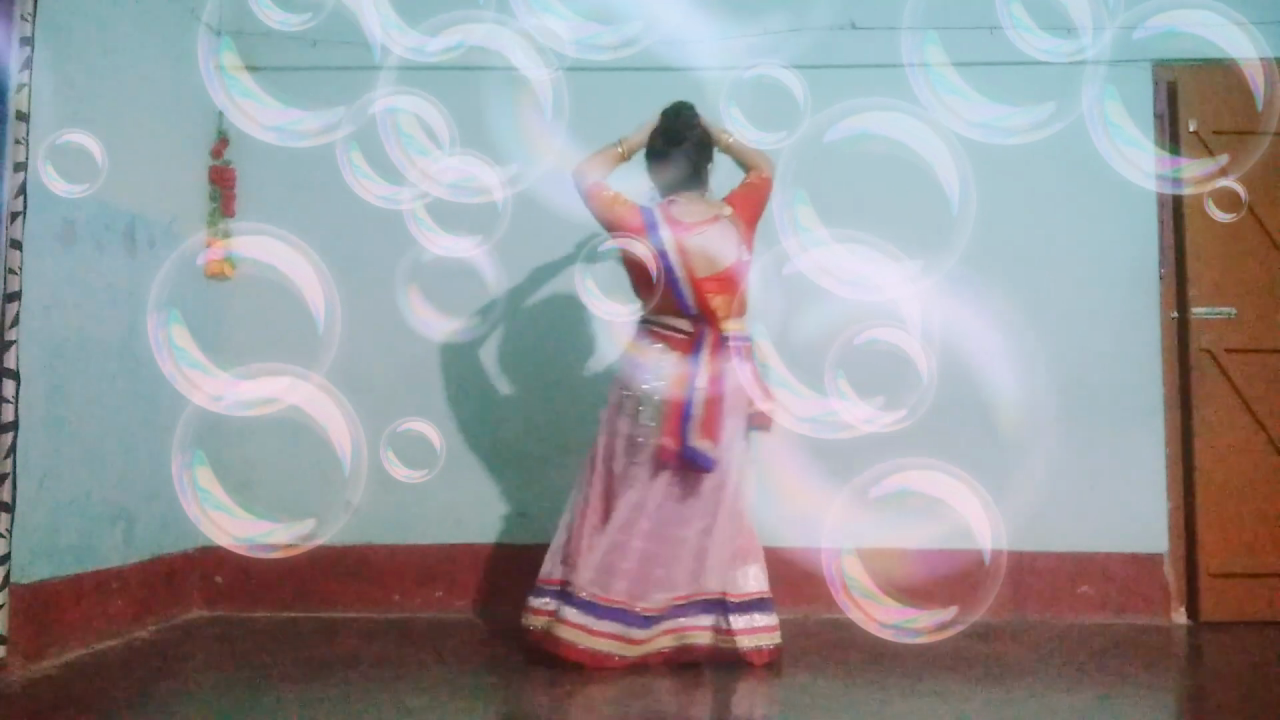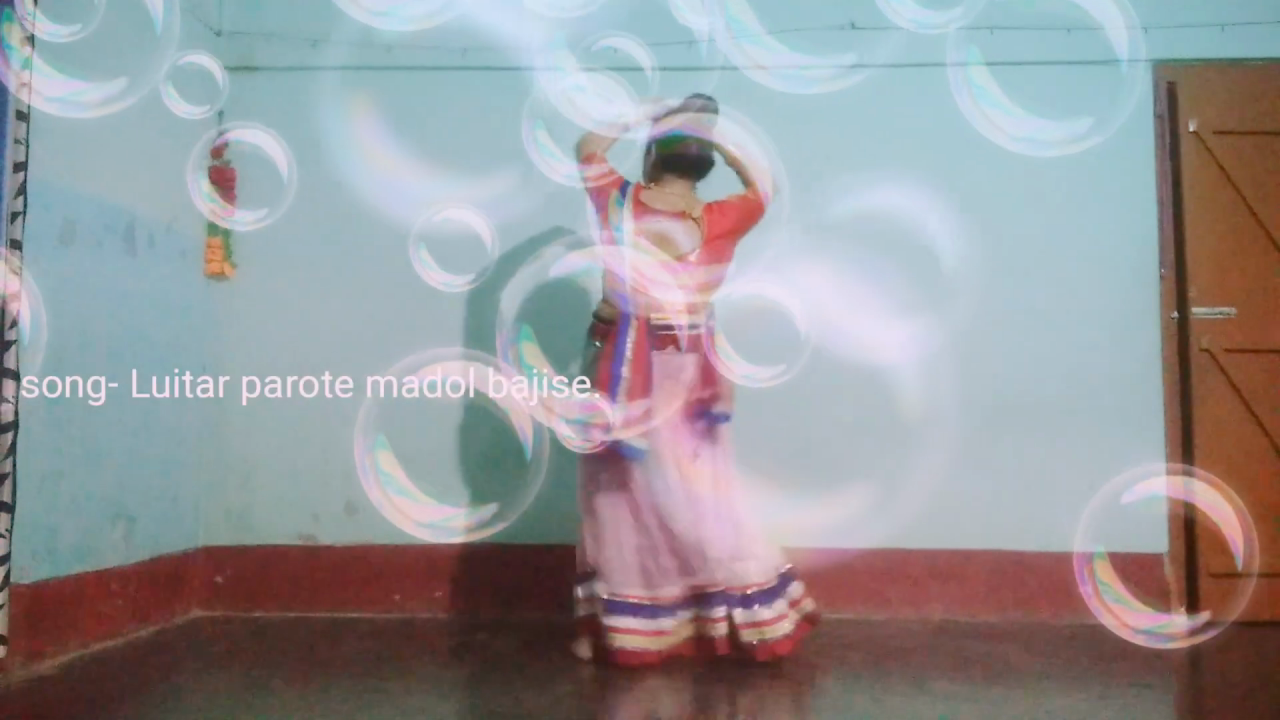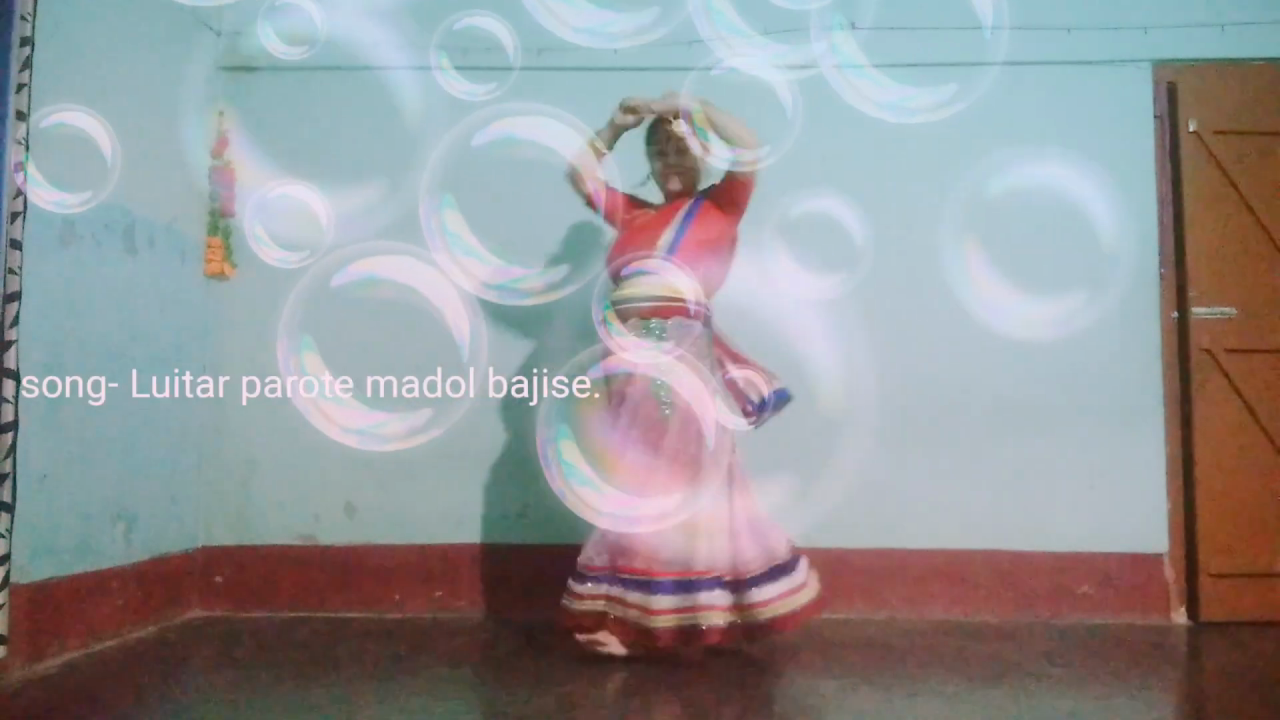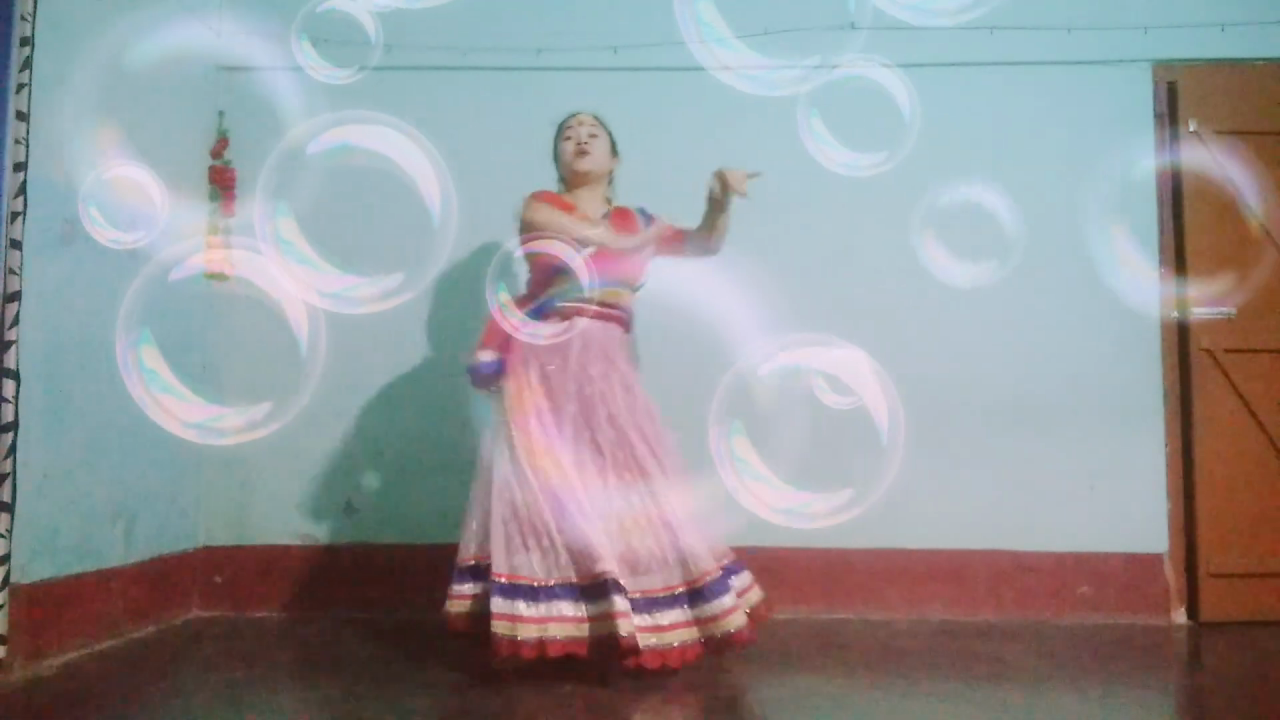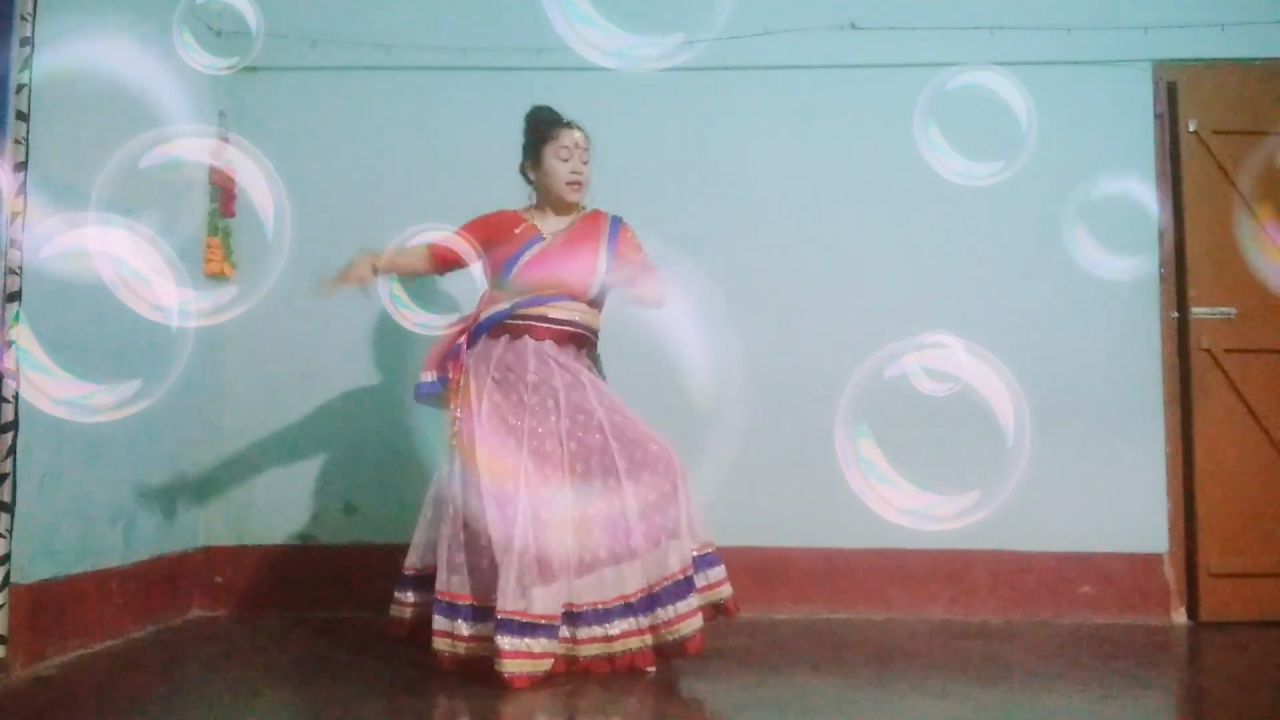
dt=1s
person 1, frame 1
left shoulder: (642, 226)
right shoulder: (737, 218)
left elbow: (584, 177)
right elbow: (763, 166)
left wrist: (635, 141)
right wrist: (714, 133)
left hip: (655, 379)
right hip: (721, 384)
left knee: (623, 509)
right knee: (715, 511)
left ankle: (598, 633)
right ankle: (749, 634)
person 1, frame 2
left shoulder: (616, 204)
right shoulder: (716, 224)
left elbow: (587, 148)
right elbow: (761, 188)
left wrist: (652, 117)
right wrist: (715, 137)
left hip: (616, 373)
right hip: (681, 377)
left knee: (616, 501)
right knee: (703, 500)
left ankle: (600, 630)
right ankle: (755, 629)
person 1, frame 3
left shoulder: (720, 205)
right shoulder: (633, 214)
left elbow: (749, 145)
right elbow: (579, 172)
left wrist: (683, 107)
right wrist: (616, 127)
left hip: (677, 355)
left knee: (665, 488)
right knee: (686, 488)
left ankle: (638, 624)
person 1, frame 4
left shoulder: (636, 223)
right shoulder: (546, 205)
left elbow: (704, 243)
right elbow: (538, 220)
left wrist: (718, 197)
right wrist: (631, 243)
left hip: (608, 363)
right hip: (544, 358)
left knee: (635, 477)
right knee: (545, 478)
left ankle: (635, 620)
right ankle: (545, 620)
person 1, frame 5
left shoulder: (610, 231)
right shoulder: (499, 226)
left elbow: (655, 289)
right elbow: (427, 256)
left wrist: (631, 283)
right wrist: (373, 262)
left hip: (570, 376)
right hip: (500, 372)
left knee: (642, 469)
right knee: (504, 496)
left ankle: (616, 632)
right ankle: (517, 639)
